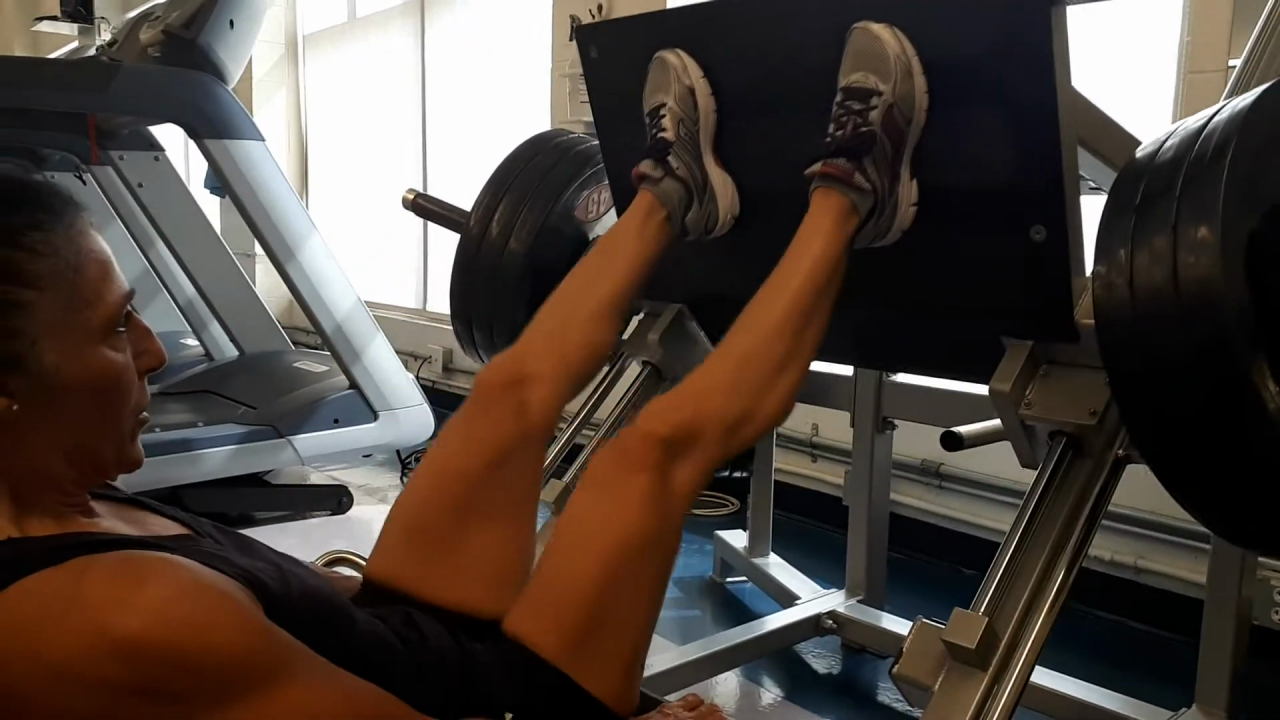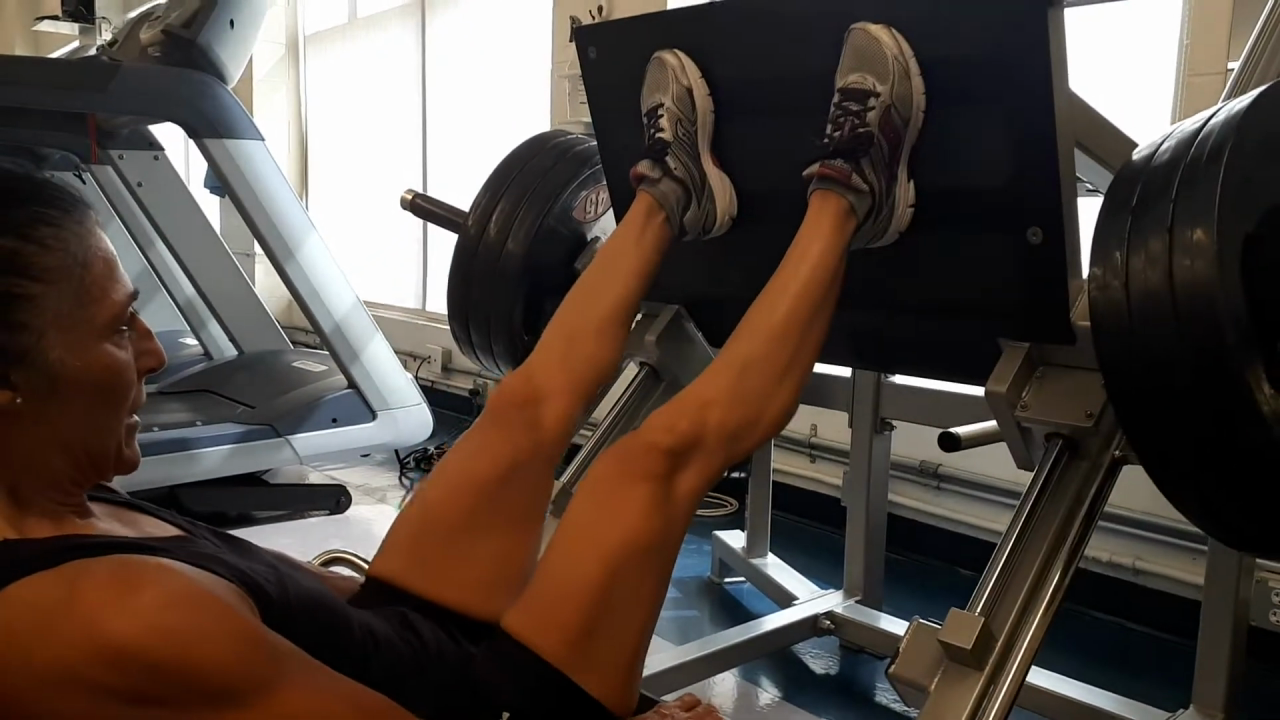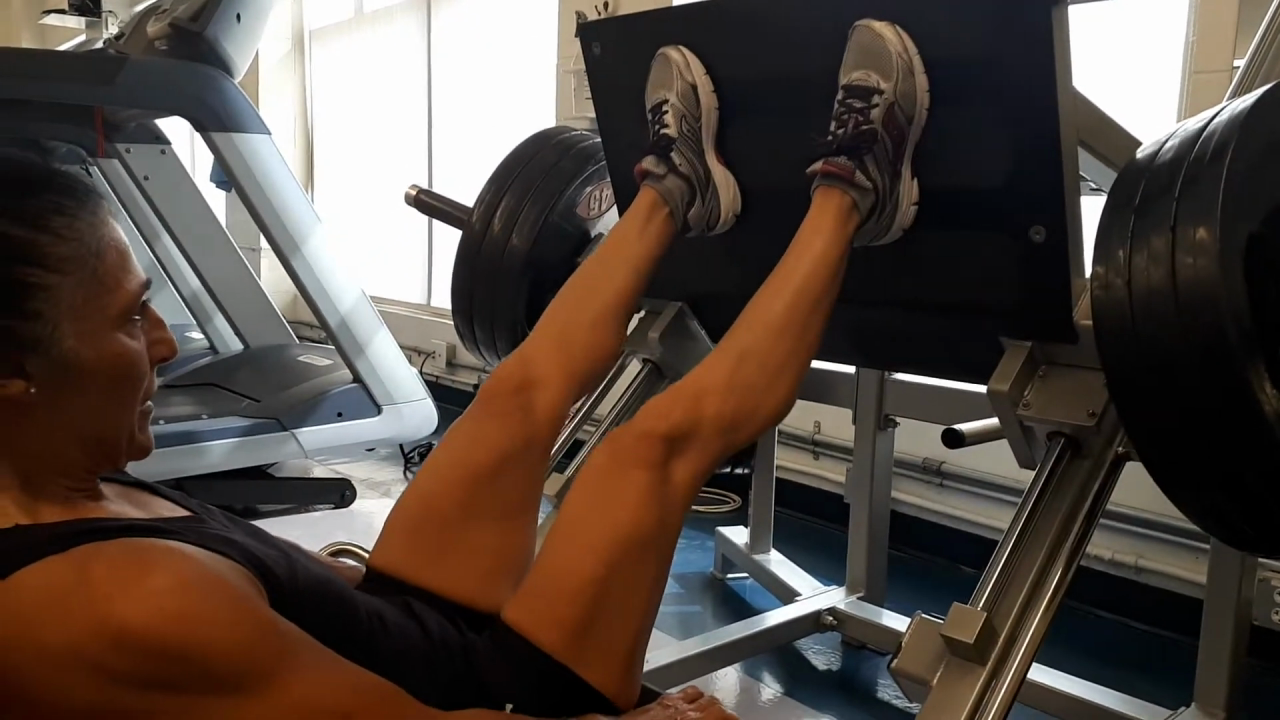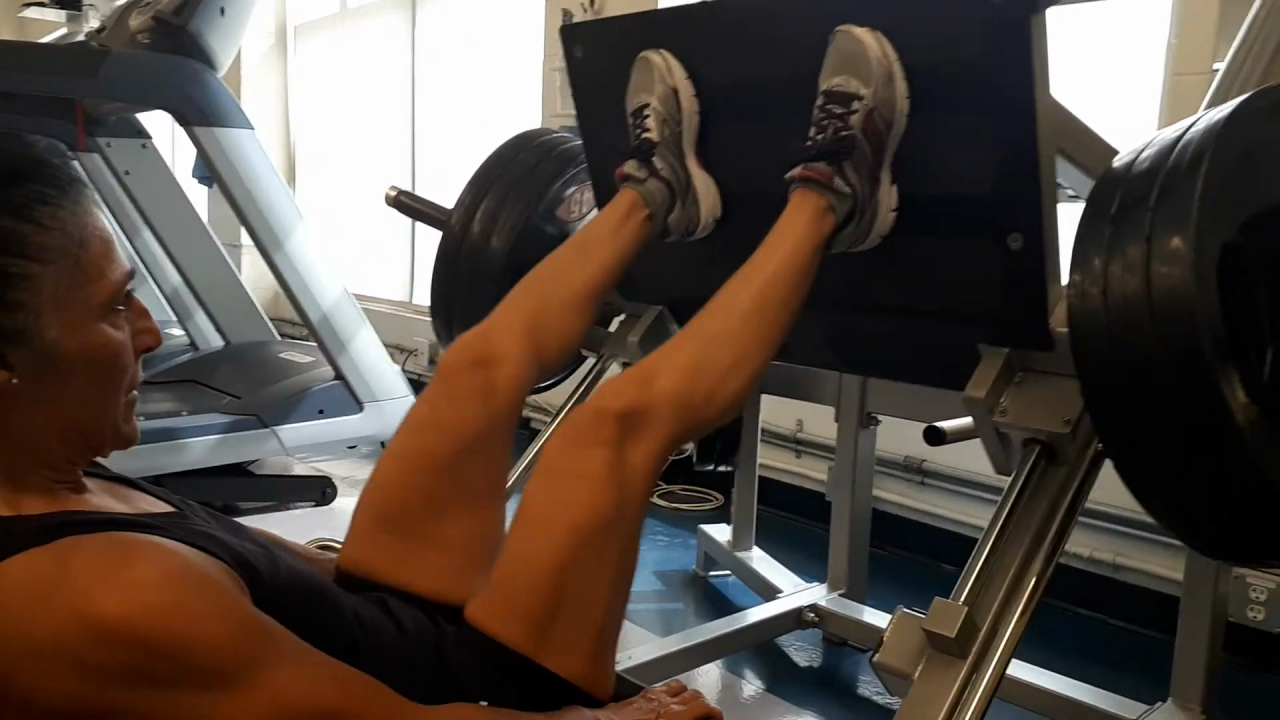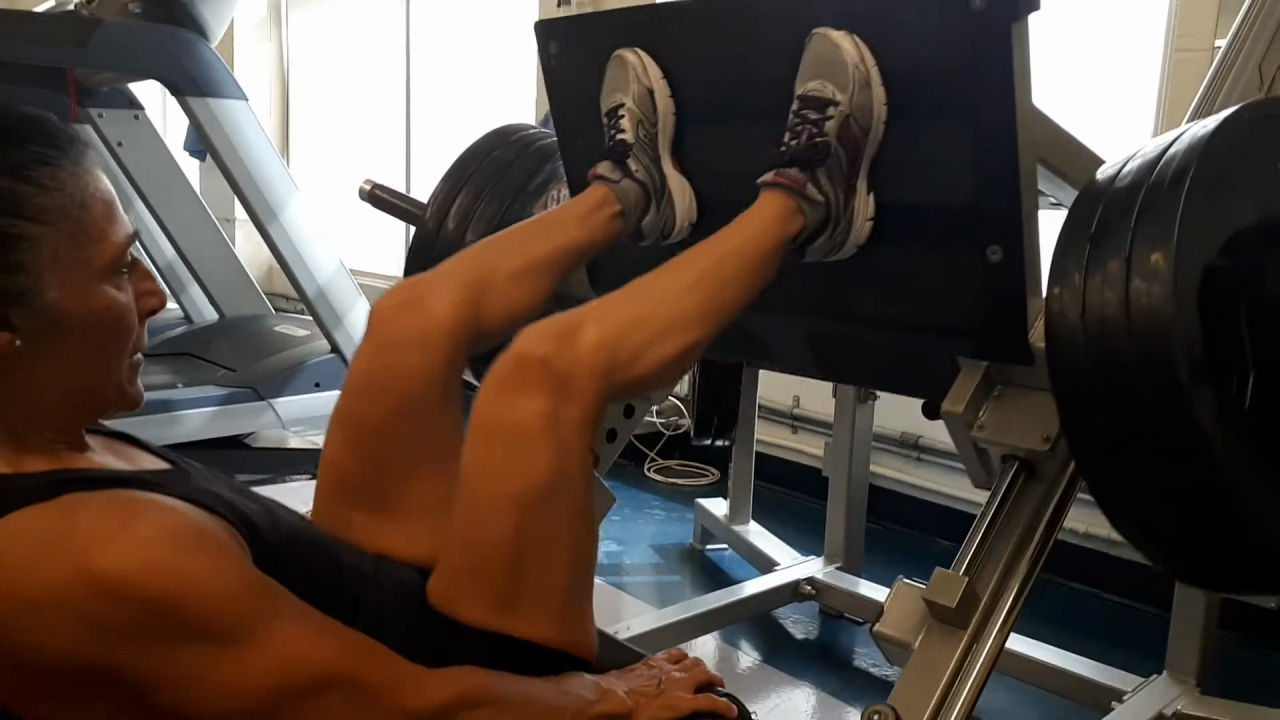
dt=0.4s
person 1, frame 1
right shoulder: (107, 615)
left hip: (396, 646)
left knee: (520, 385)
right knee: (665, 439)
left ankle: (666, 196)
right ankle: (844, 200)
person 1, frame 2
right shoulder: (101, 622)
left wrist: (335, 587)
left hip: (392, 645)
left knee: (532, 404)
right knee: (667, 450)
left ankle: (665, 198)
right ankle: (842, 200)
person 1, frame 3
right shoulder: (115, 604)
left wrist: (340, 578)
left hip: (399, 632)
left knee: (525, 388)
right knee: (660, 439)
left ankle: (670, 192)
right ankle: (847, 198)
person 1, frame 4
right shoulder: (89, 598)
left wrist: (341, 566)
left hip: (371, 632)
left knee: (483, 364)
right knee: (623, 417)
left ankle: (649, 195)
right ankle: (826, 199)
person 1, frame 5
right shoulder: (96, 555)
left hip: (362, 616)
left knee: (414, 315)
right knee: (546, 367)
left ankle: (623, 192)
right ankle: (797, 204)
